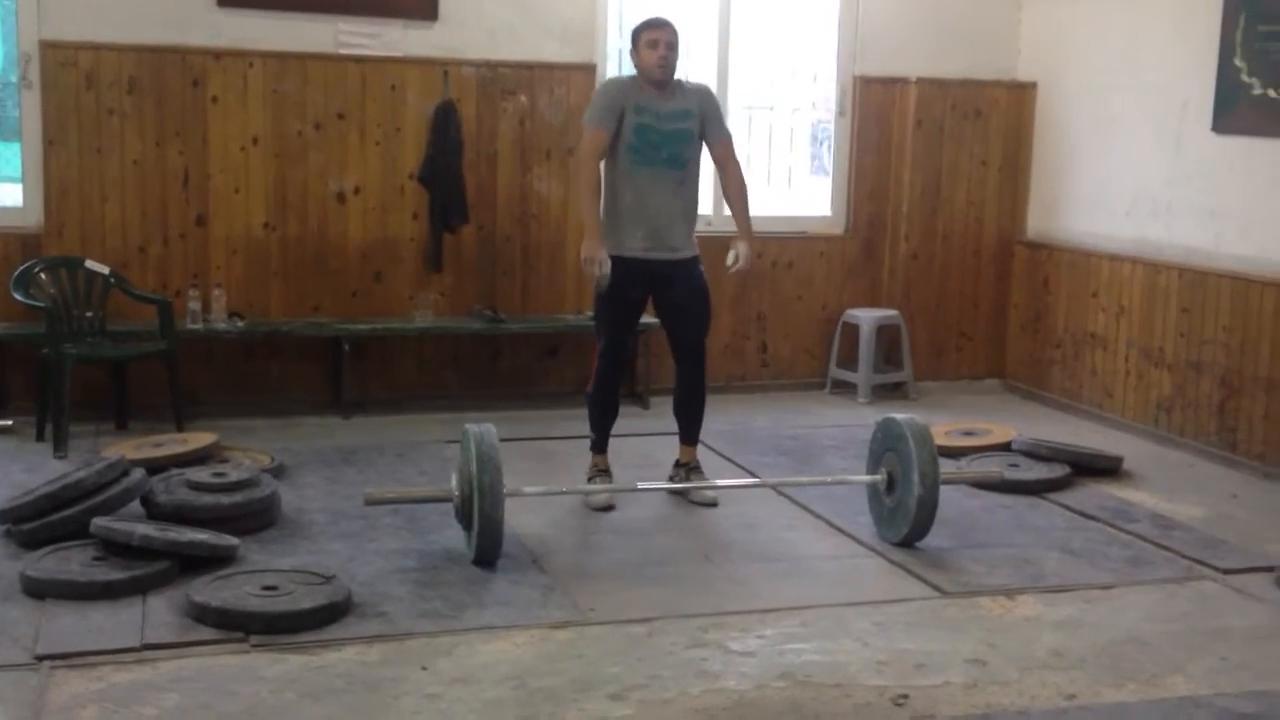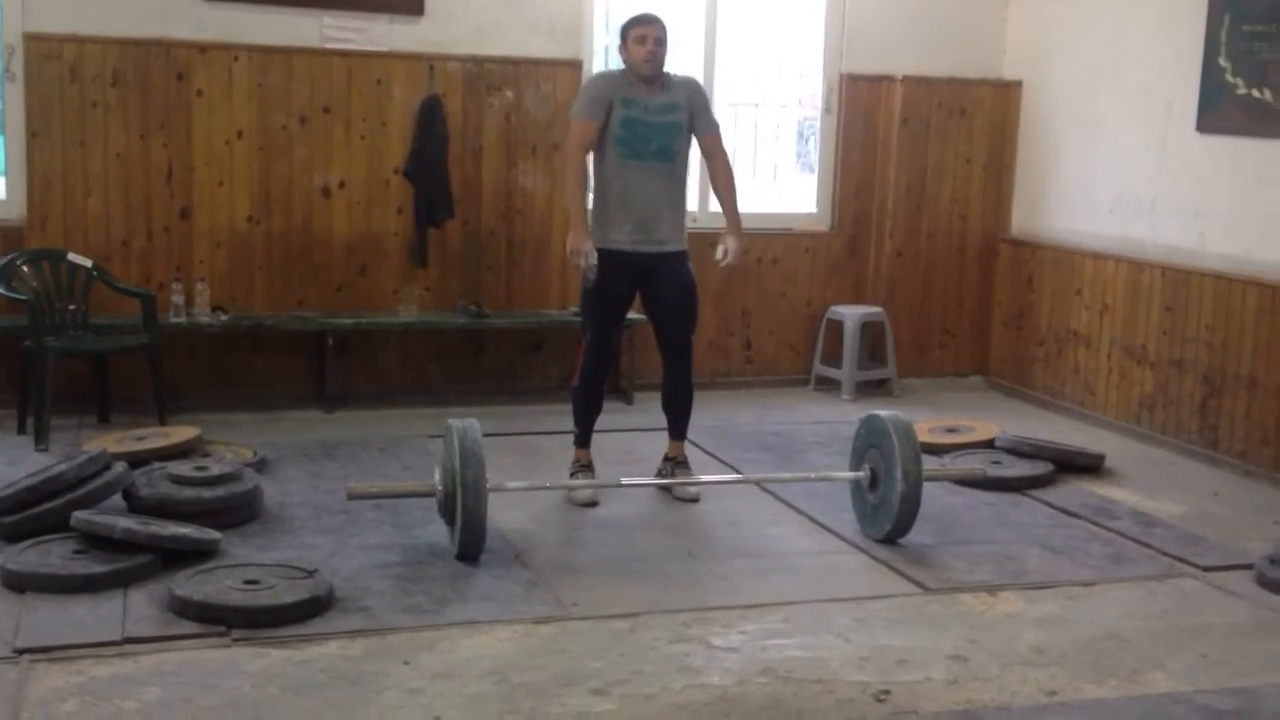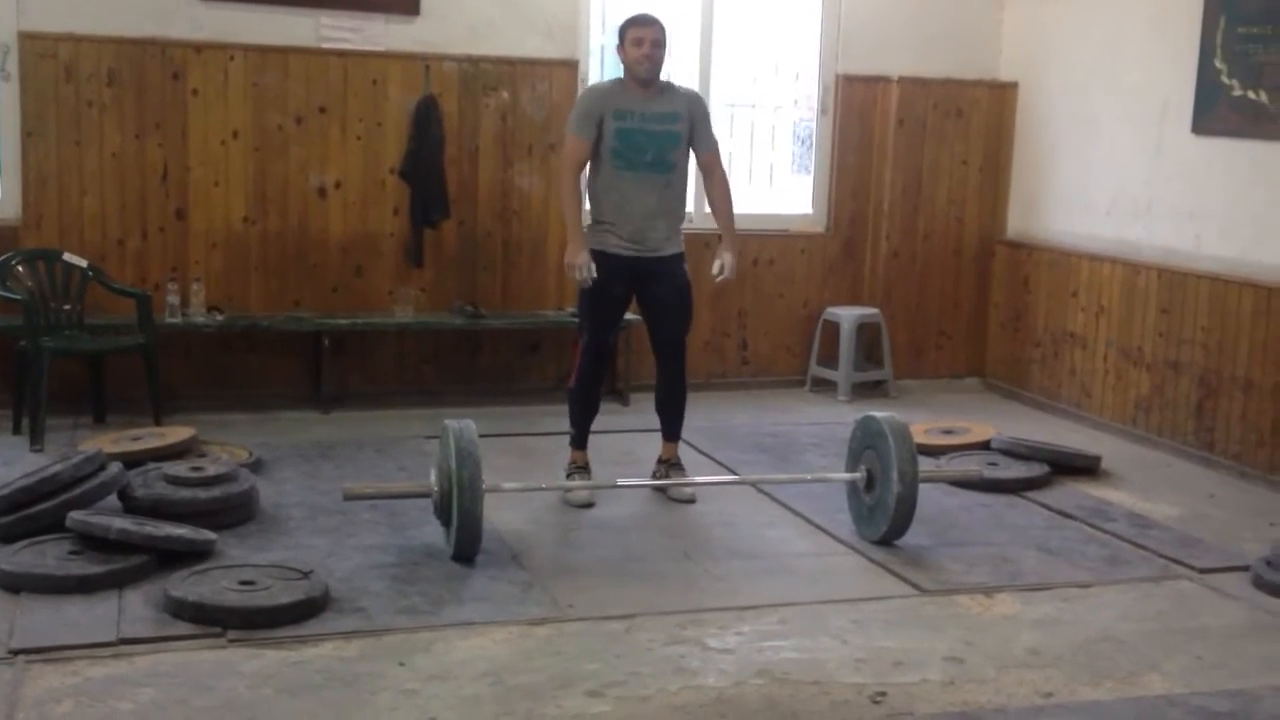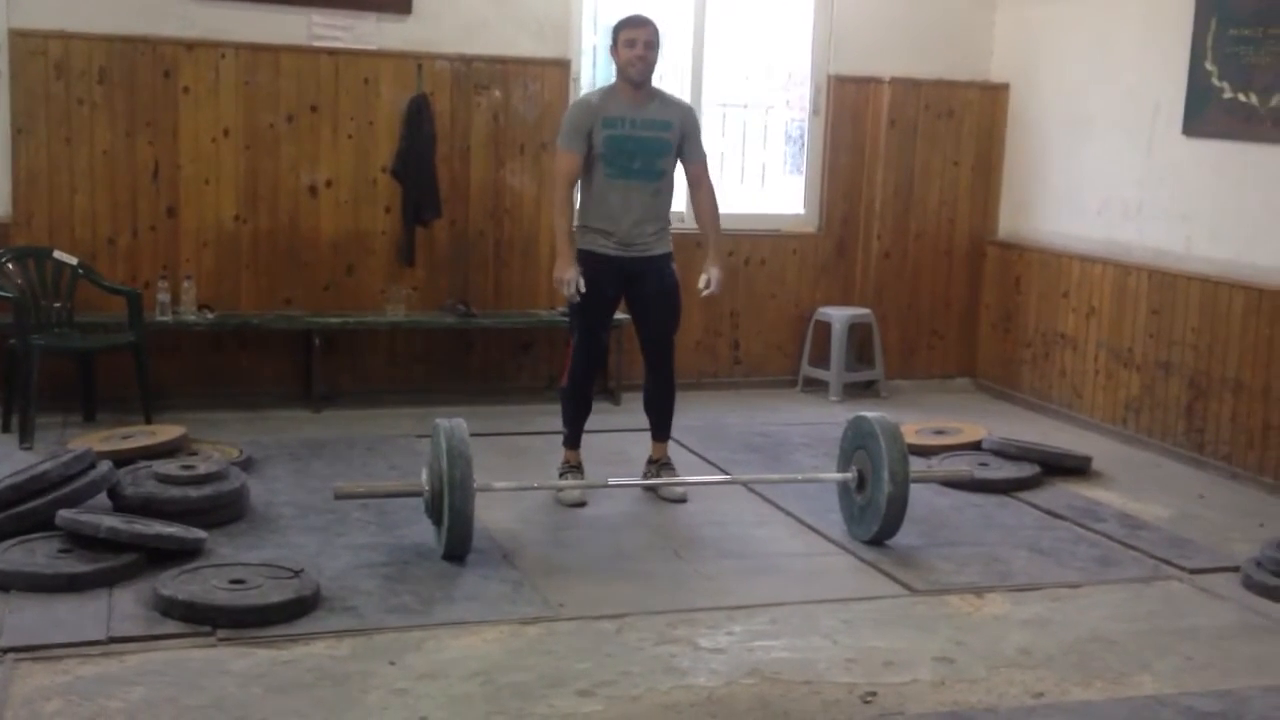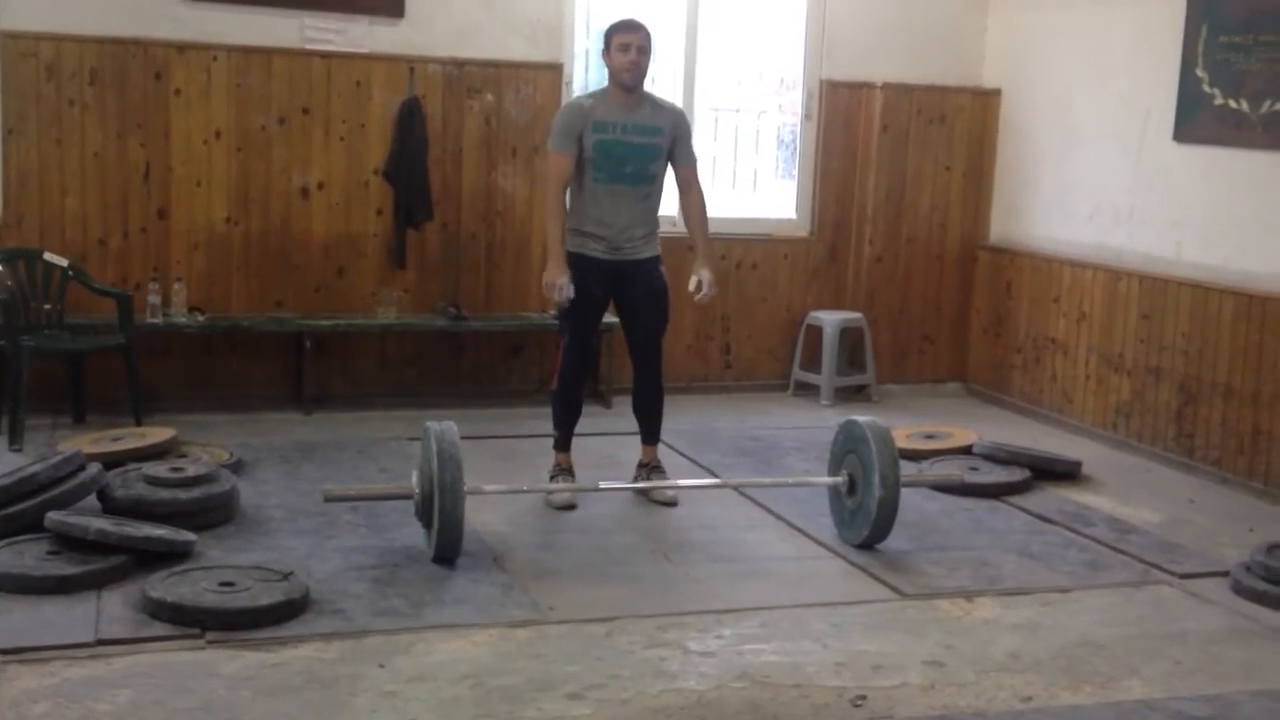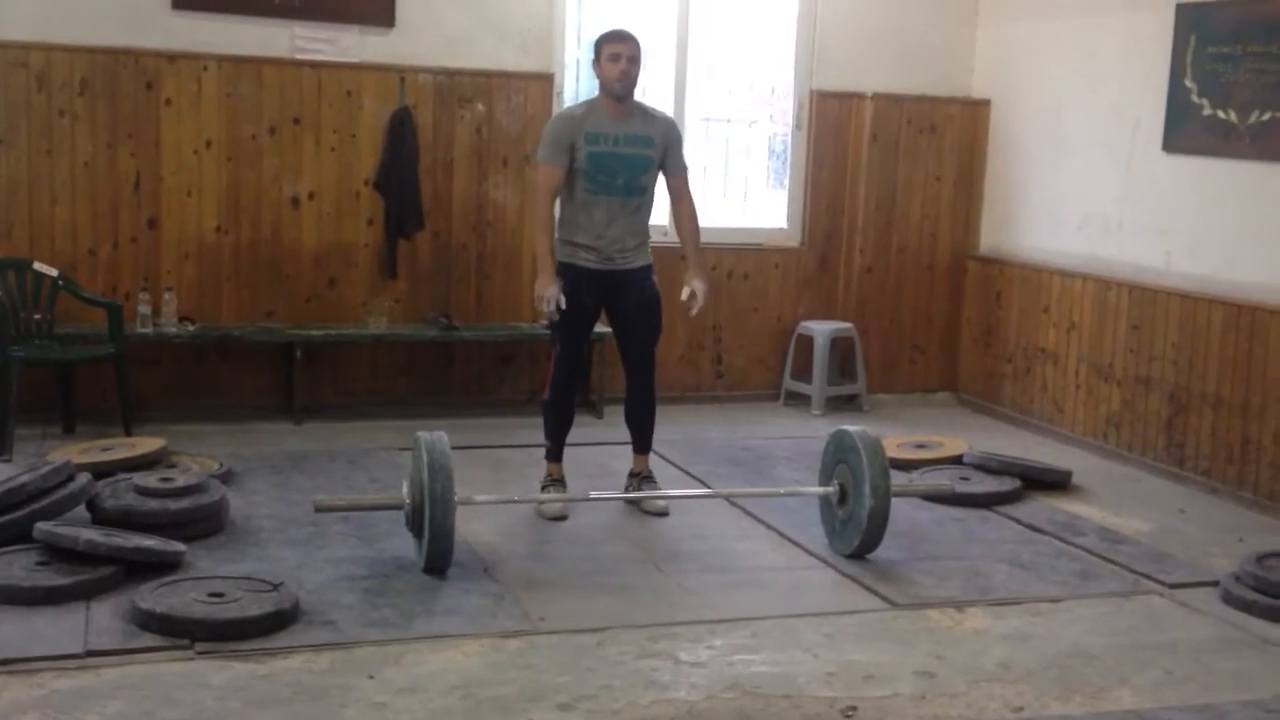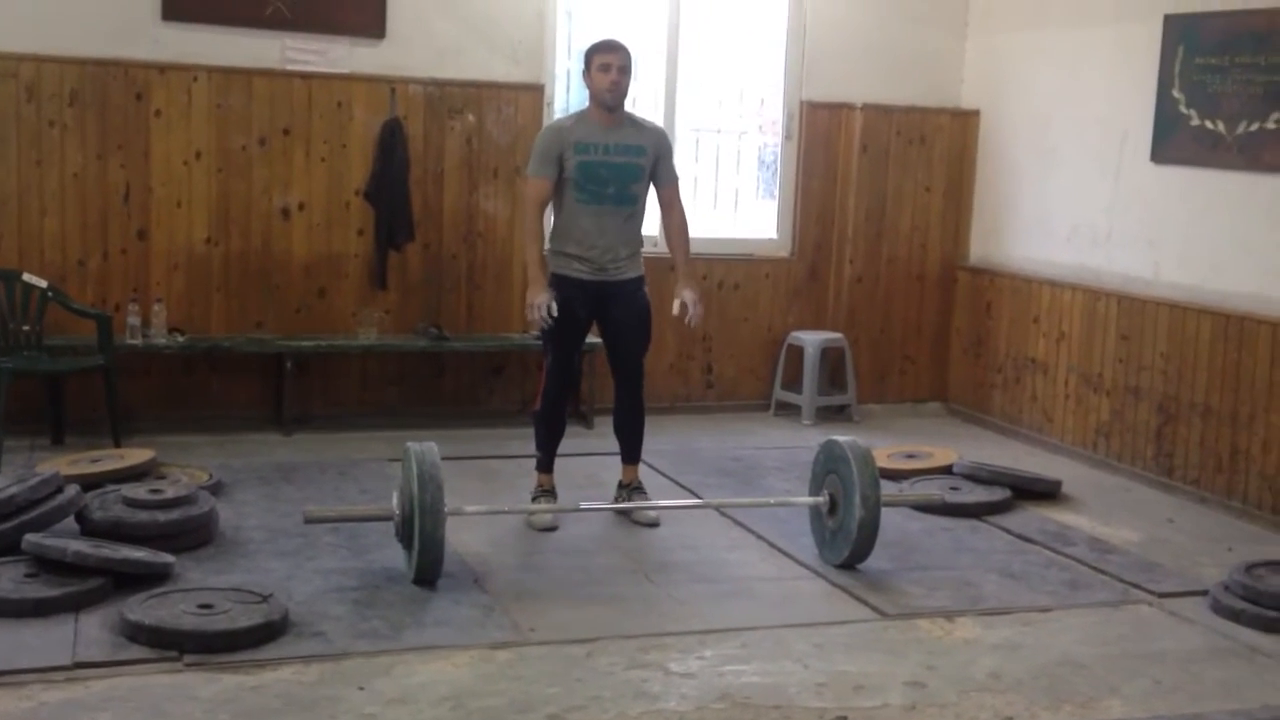
dt=0.2s
person 1, frame 1
left shoulder: (700, 99)
right shoulder: (615, 94)
left elbow: (728, 165)
right elbow: (589, 162)
left wrist: (743, 234)
right wrist: (593, 235)
left hip: (682, 257)
right hip: (624, 256)
left knee: (693, 360)
right knee: (611, 361)
left ankle: (687, 464)
right ankle: (598, 467)
person 1, frame 2
left shoulder: (688, 92)
right shoulder: (604, 87)
left elbow: (717, 158)
right elbow: (576, 154)
left wrist: (732, 227)
right wrist: (578, 227)
left hip: (670, 250)
right hip: (612, 248)
left knee: (679, 355)
right knee: (597, 355)
left ankle: (674, 459)
right ankle: (581, 461)
person 1, frame 3
left shoulder: (688, 103)
right shoulder: (599, 99)
left elbow: (713, 172)
right elbow: (570, 168)
left wrist: (727, 241)
right wrist: (575, 241)
left hip: (666, 255)
right hip: (608, 253)
left knee: (673, 358)
right knee: (593, 357)
left ankle: (669, 460)
right ankle: (577, 463)
person 1, frame 4
left shoulder: (680, 114)
right shoulder: (588, 109)
left elbow: (700, 185)
right elbow: (564, 184)
left wrist: (713, 256)
right wrist: (565, 256)
left hip: (655, 257)
right hip: (597, 255)
left knee: (661, 359)
right knee: (586, 358)
left ankle: (659, 460)
right ankle: (571, 463)
person 1, frame 5
left shoulder: (671, 118)
right shoulder: (578, 113)
left elbow: (690, 189)
right elbow: (556, 189)
left wrist: (702, 260)
right wrist: (556, 261)
left hip: (643, 260)
right hip: (586, 258)
left knee: (649, 362)
right knee: (575, 361)
left ankle: (649, 463)
right ankle: (561, 465)
person 1, frame 6
left shoulder: (662, 128)
right shoulder: (568, 123)
left elbow: (681, 199)
right elbow: (546, 200)
left wrist: (693, 270)
right wrist: (545, 272)
left hip: (635, 269)
right hip: (577, 267)
left knee: (642, 371)
right knee: (566, 371)
left ankle: (640, 473)
right ankle: (553, 475)
person 1, frame 7
left shoulder: (652, 138)
right shoulder: (558, 135)
left elbow: (672, 209)
right elbow: (535, 210)
left wrist: (684, 280)
right wrist: (537, 281)
left hip: (626, 280)
right hip: (569, 278)
left knee: (630, 383)
right knee: (558, 382)
left ankle: (630, 483)
right ankle: (543, 486)
